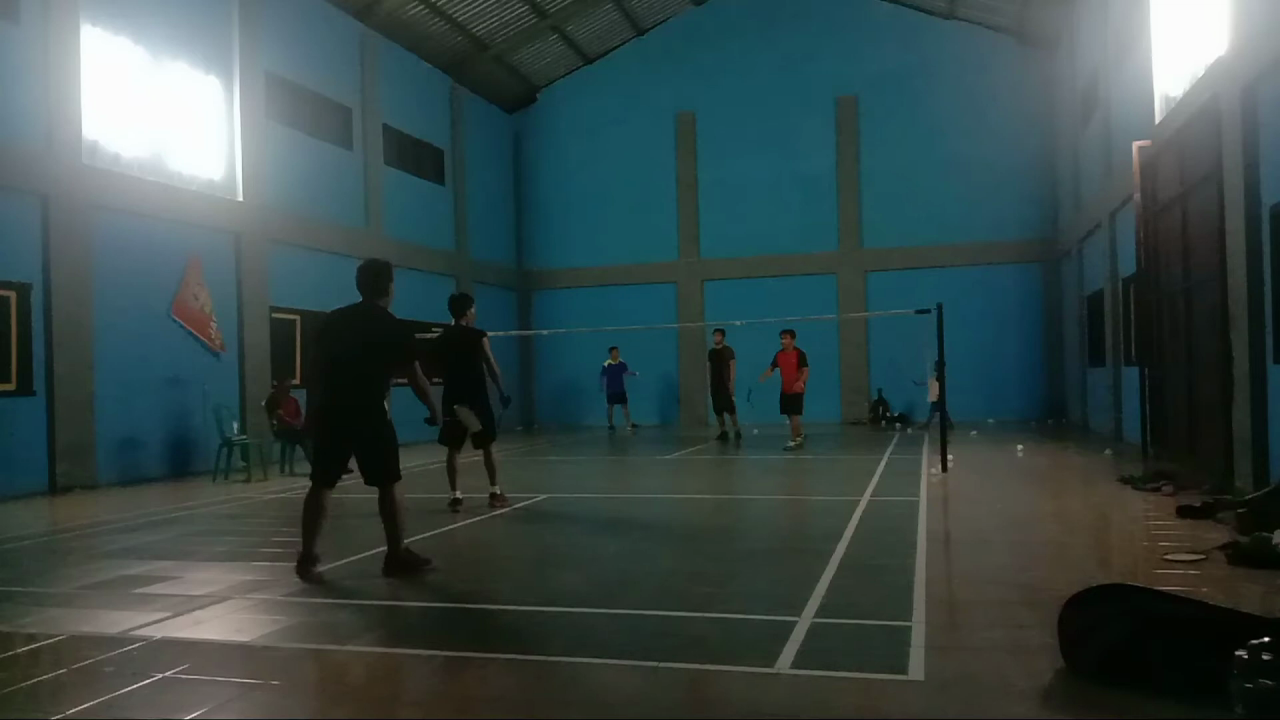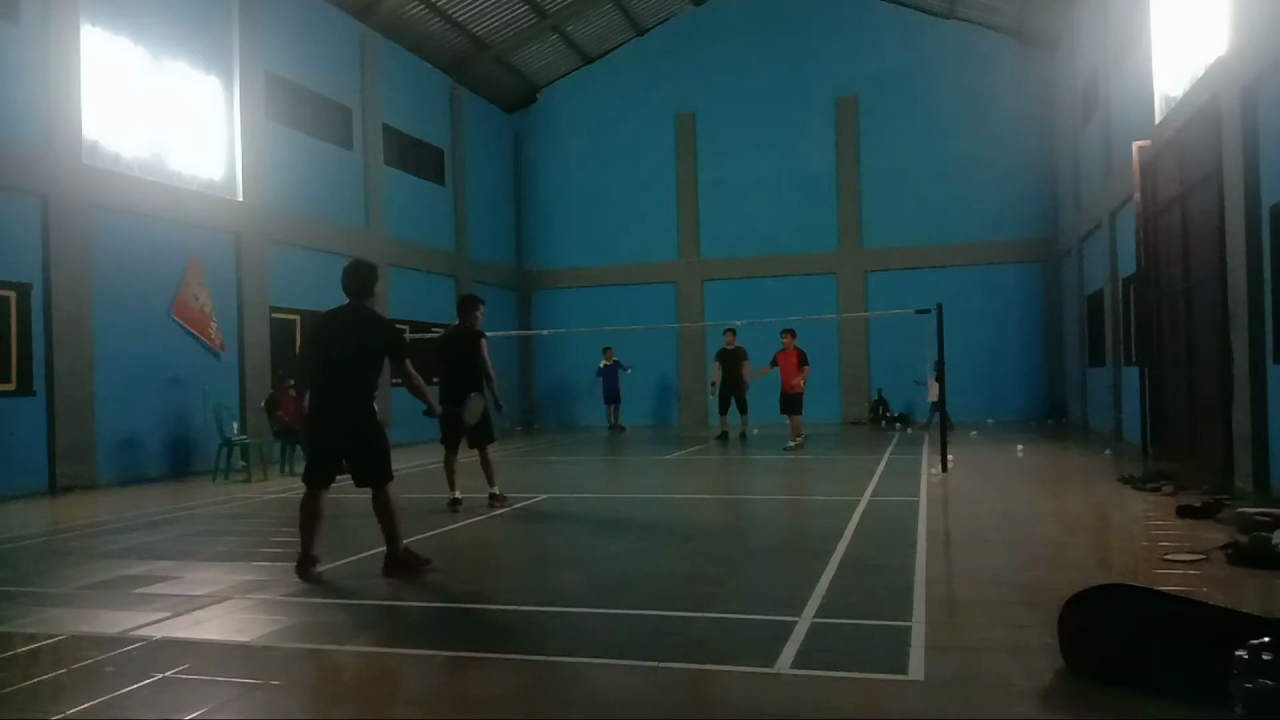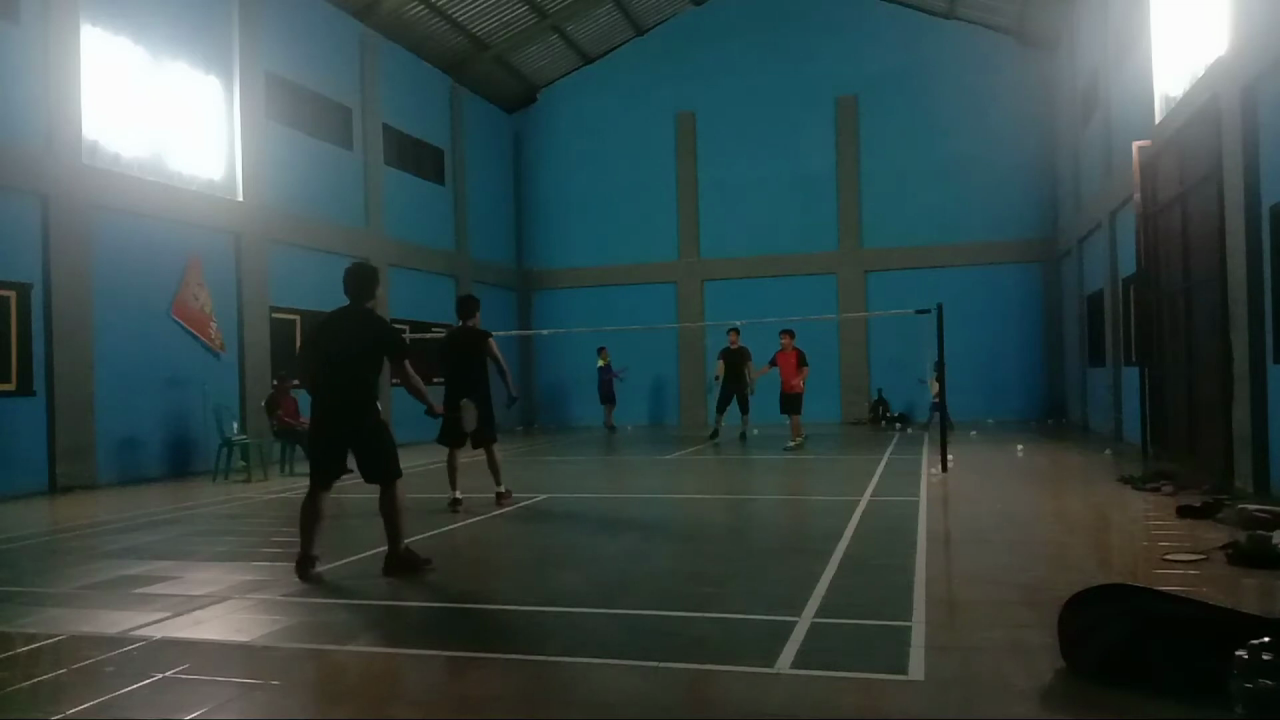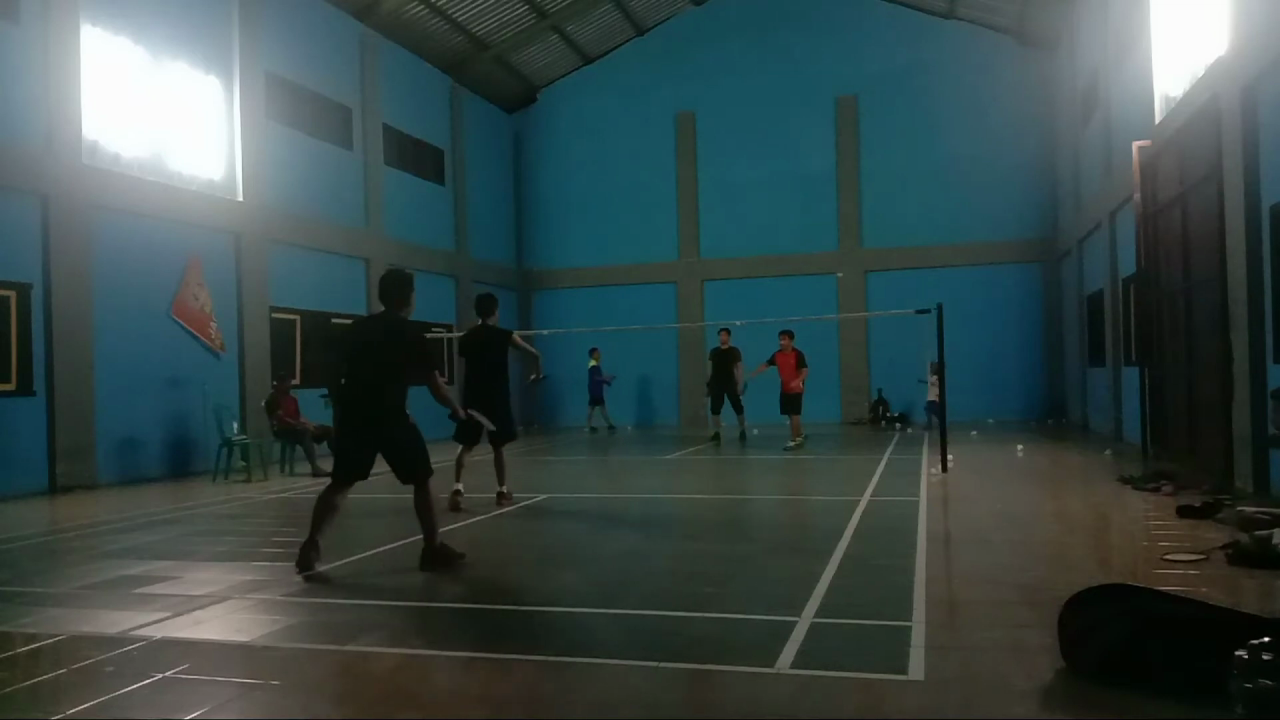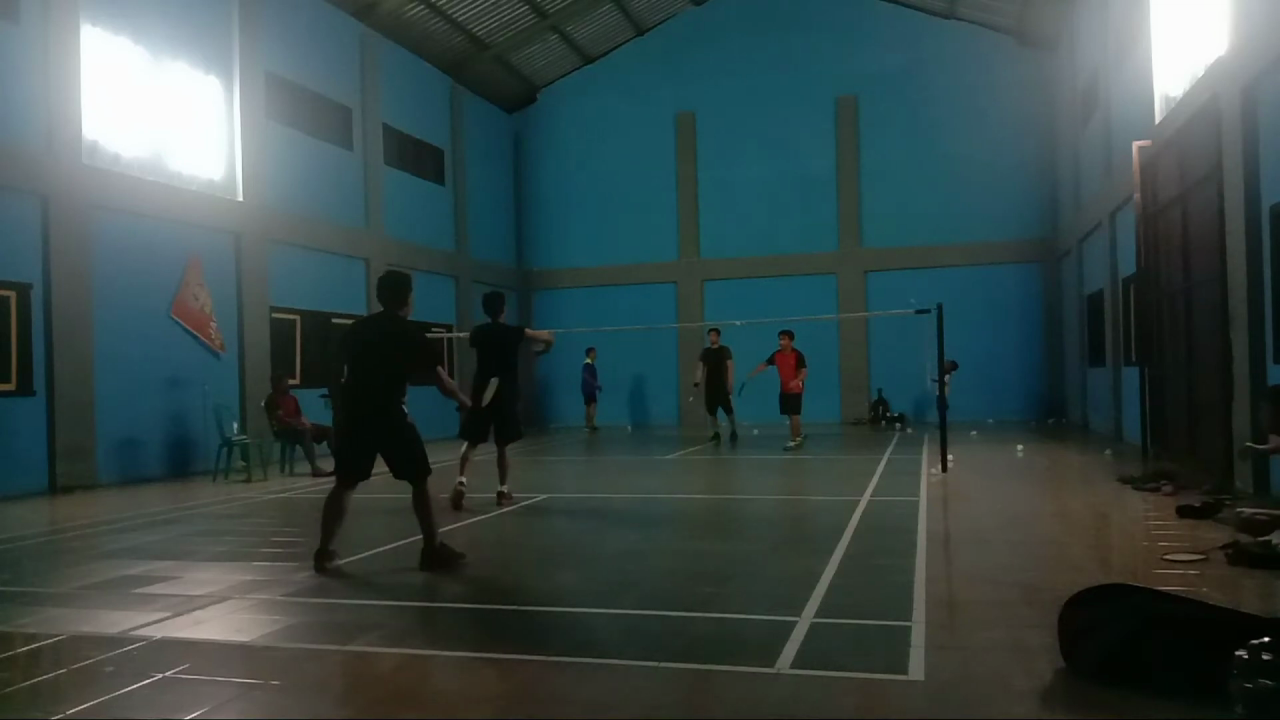
dt=0.4s
person 1, frame 1
left shoulder: (334, 320)
right shoulder: (393, 328)
left elbow: (316, 368)
right elbow: (415, 378)
left wrist: (312, 406)
right wrist: (433, 409)
left hip: (330, 412)
right hip: (369, 414)
left knee: (321, 485)
right knee: (387, 484)
left ankle: (307, 558)
right ankle: (397, 555)
person 1, frame 2
left shoulder: (324, 322)
right shoulder: (382, 327)
left elbow: (306, 369)
right elbow: (409, 376)
left wrist: (302, 405)
right wrist: (431, 404)
left hip: (322, 414)
right hip: (359, 415)
left knee: (315, 487)
right knee: (380, 485)
left ankle: (306, 559)
right ankle: (396, 555)
person 1, frame 3
left shoulder: (323, 325)
right shoulder: (381, 328)
left elbow: (305, 372)
right elbow: (407, 377)
right wrist: (431, 404)
left hip: (326, 415)
right hip: (363, 415)
left knee: (318, 488)
right knee: (389, 482)
left ankle: (306, 559)
right ankle: (397, 554)
person 1, frame 4
left shoulder: (356, 329)
right shoulder: (411, 335)
left elbow: (336, 375)
right elbow: (436, 386)
left wrist: (345, 408)
right wrist: (457, 410)
left hip: (354, 417)
right hip: (392, 418)
left knee: (339, 484)
right knee: (421, 481)
left ankle: (311, 546)
right ankle: (433, 549)
person 1, frame 5
left shoulder: (356, 329)
right shoulder: (411, 335)
left elbow: (337, 374)
right elbow: (442, 382)
left wrist: (339, 411)
right wrist: (463, 400)
left hip: (354, 416)
right hip: (390, 416)
left knee: (344, 485)
right knee: (419, 481)
left ankle: (324, 552)
right ankle: (433, 549)
person 2, frame 1
left shoulder: (441, 339)
right shoulder: (478, 336)
left elbow: (440, 370)
right elbow: (492, 367)
right wrist: (502, 392)
left hip: (452, 400)
right hip: (477, 399)
left knee: (453, 449)
right knee: (487, 447)
left ankle: (455, 496)
right ankle: (494, 493)
person 2, frame 2
left shoulder: (444, 338)
right shoulder: (476, 337)
left elbow: (442, 369)
right elbow: (487, 370)
right wrist: (496, 397)
left hip: (449, 401)
left knee: (451, 449)
right knee: (483, 448)
left ankle: (454, 496)
right ankle: (494, 493)
person 2, frame 3
left shoulder: (447, 339)
right shoulder: (483, 337)
left elbow: (444, 369)
right elbow: (502, 367)
right wrist: (511, 392)
left hip: (454, 401)
right hip: (479, 400)
left knee: (453, 449)
right knee: (489, 446)
left ankle: (455, 496)
right ankle: (500, 491)
person 2, frame 4
left shoulder: (466, 338)
right shoulder: (504, 335)
right elbow: (535, 354)
right wrist: (538, 373)
left hip: (473, 399)
right hip: (497, 398)
left knee: (466, 446)
right knee: (498, 446)
left ankle: (458, 488)
right ankle: (502, 491)
person 2, frame 5
left shoulder: (477, 333)
right shoulder: (516, 333)
right elbow: (549, 338)
right wrist: (544, 348)
left hip: (482, 394)
right hip: (506, 396)
left knee: (471, 441)
right knee: (502, 446)
left ankle: (461, 480)
right ankle: (503, 490)
